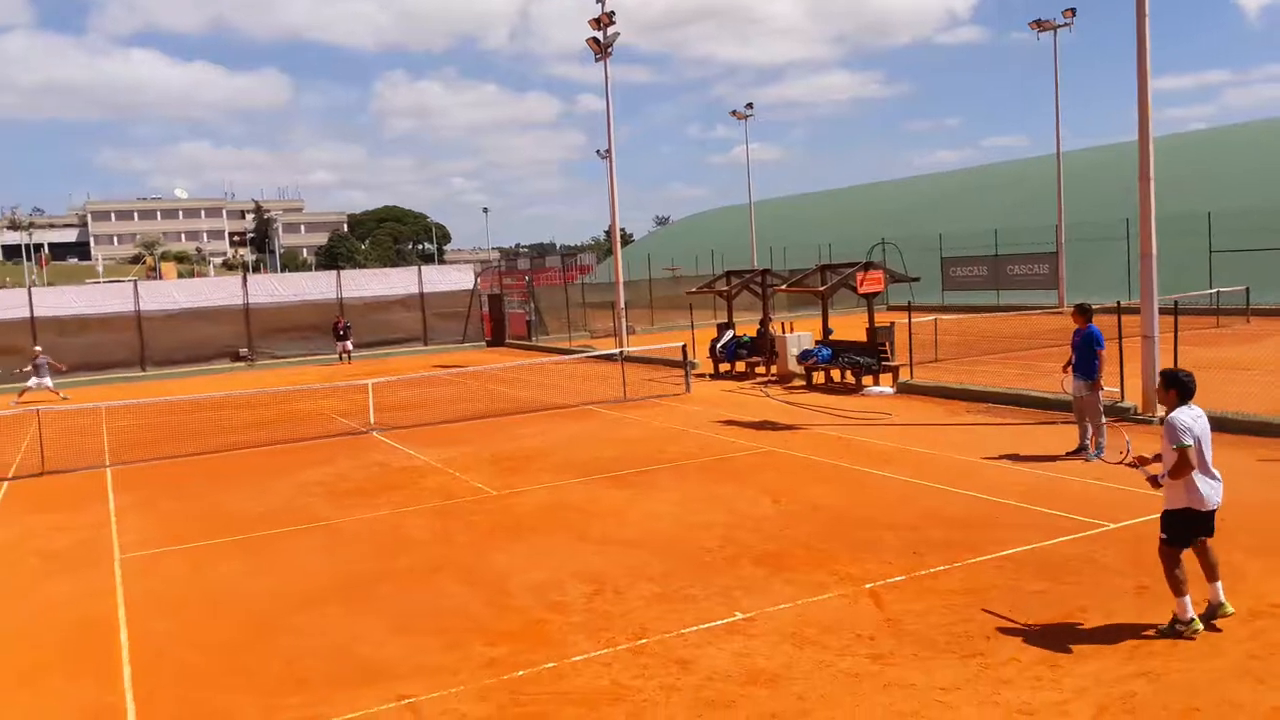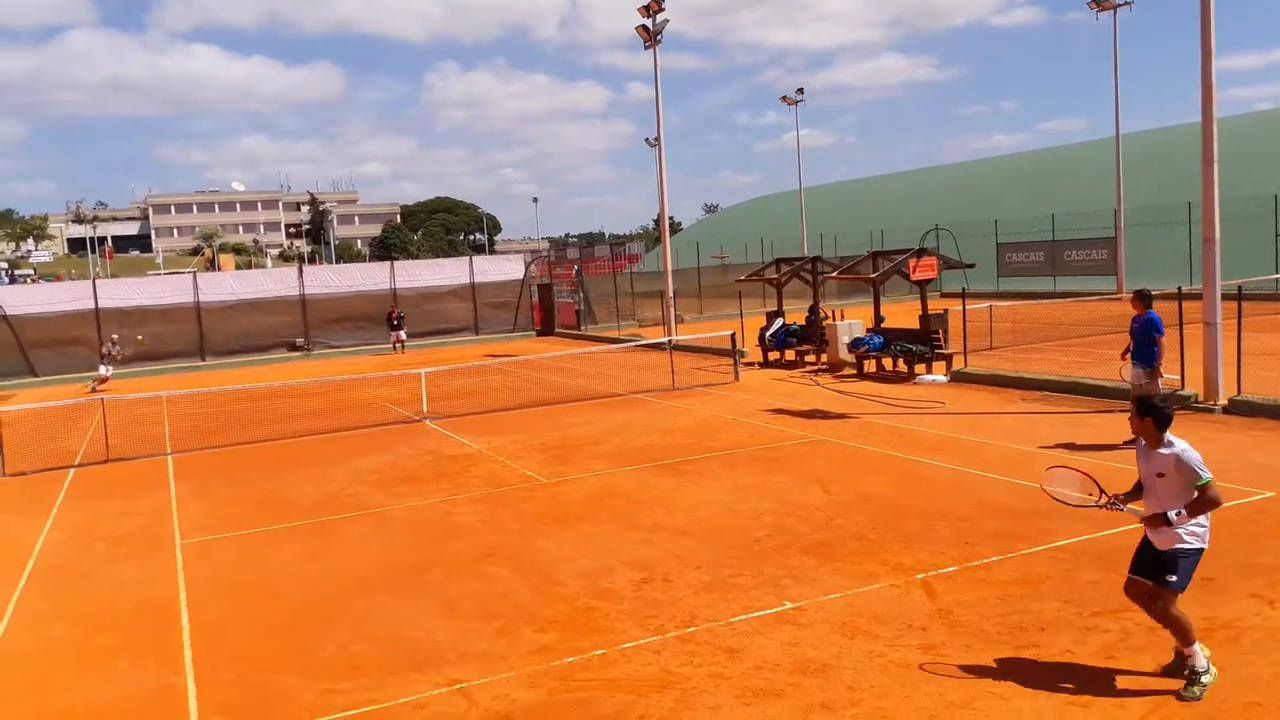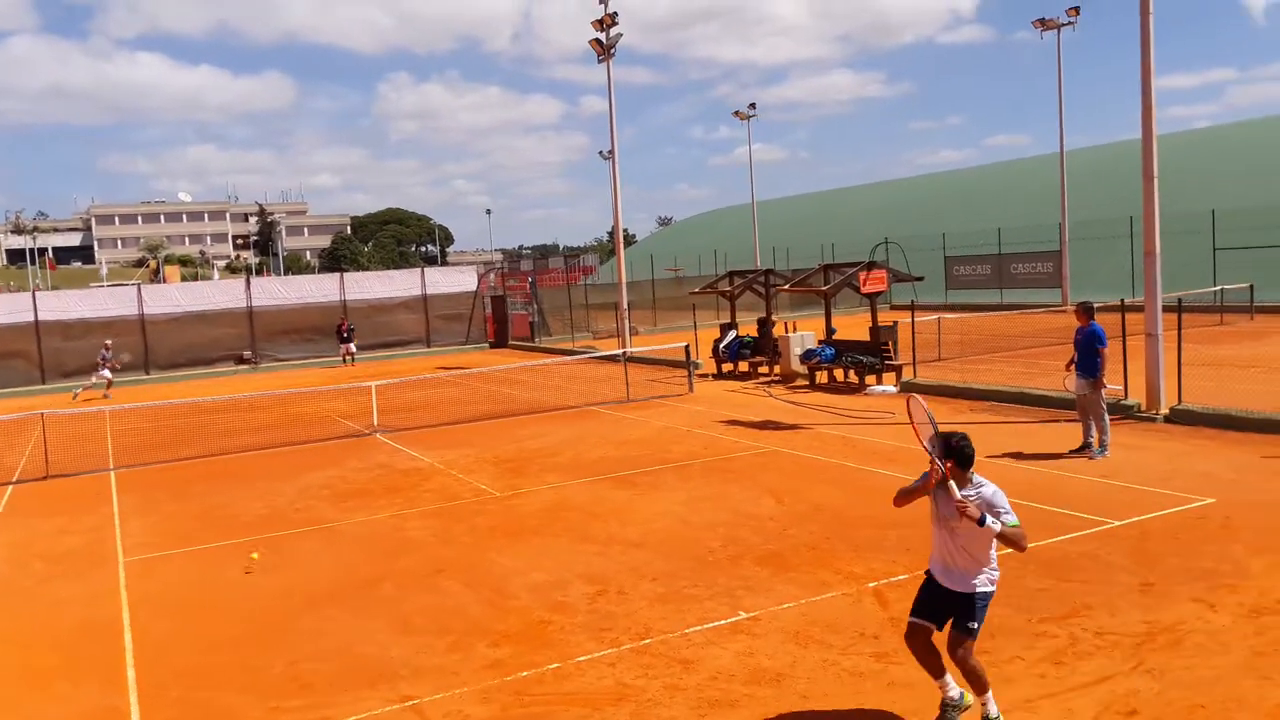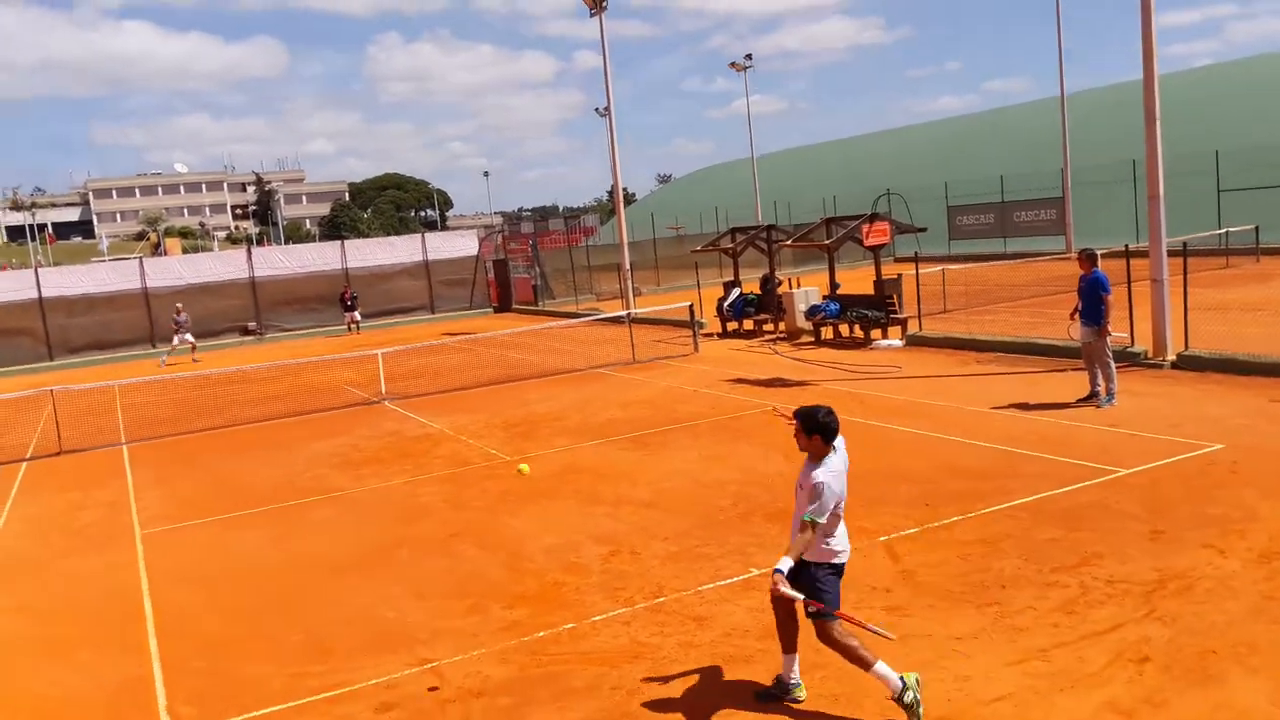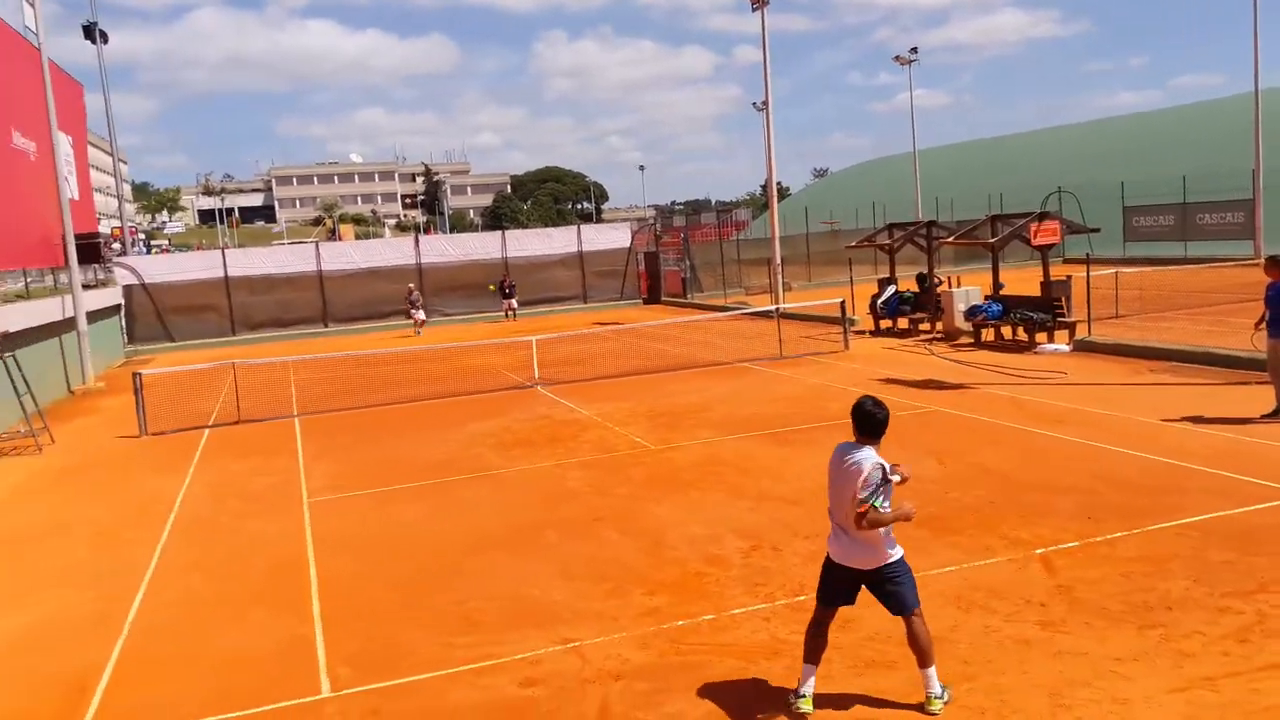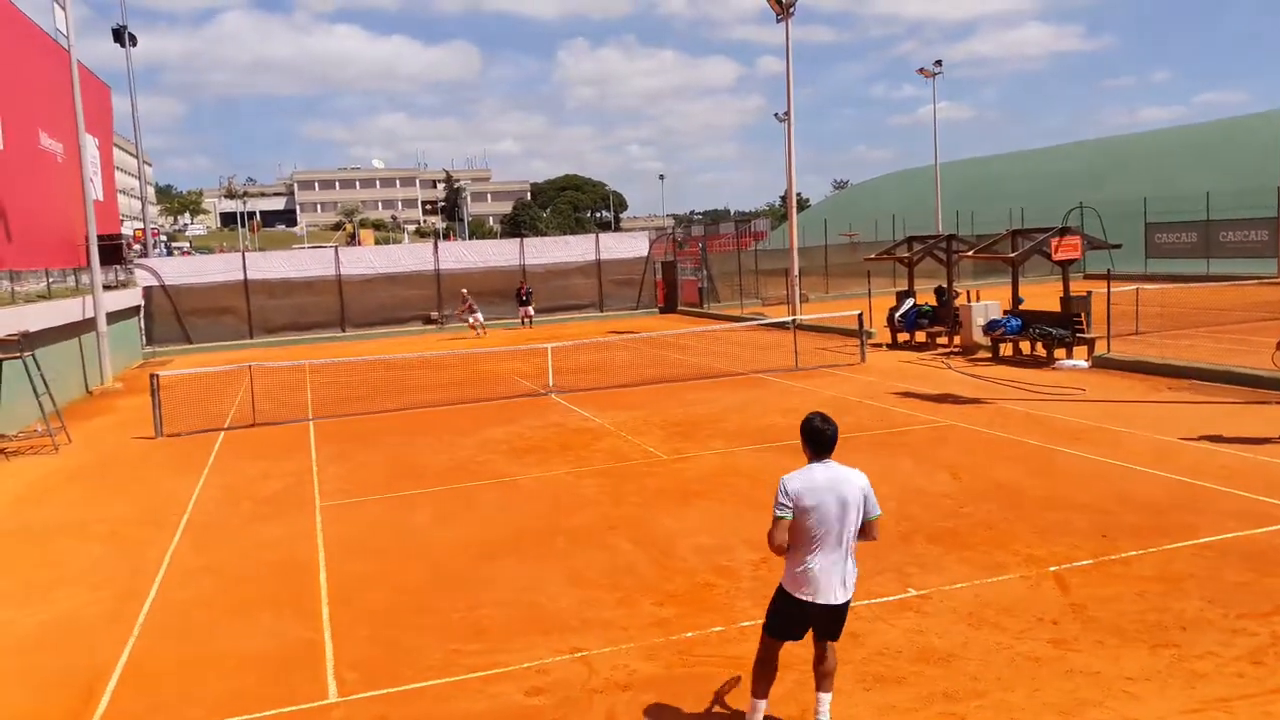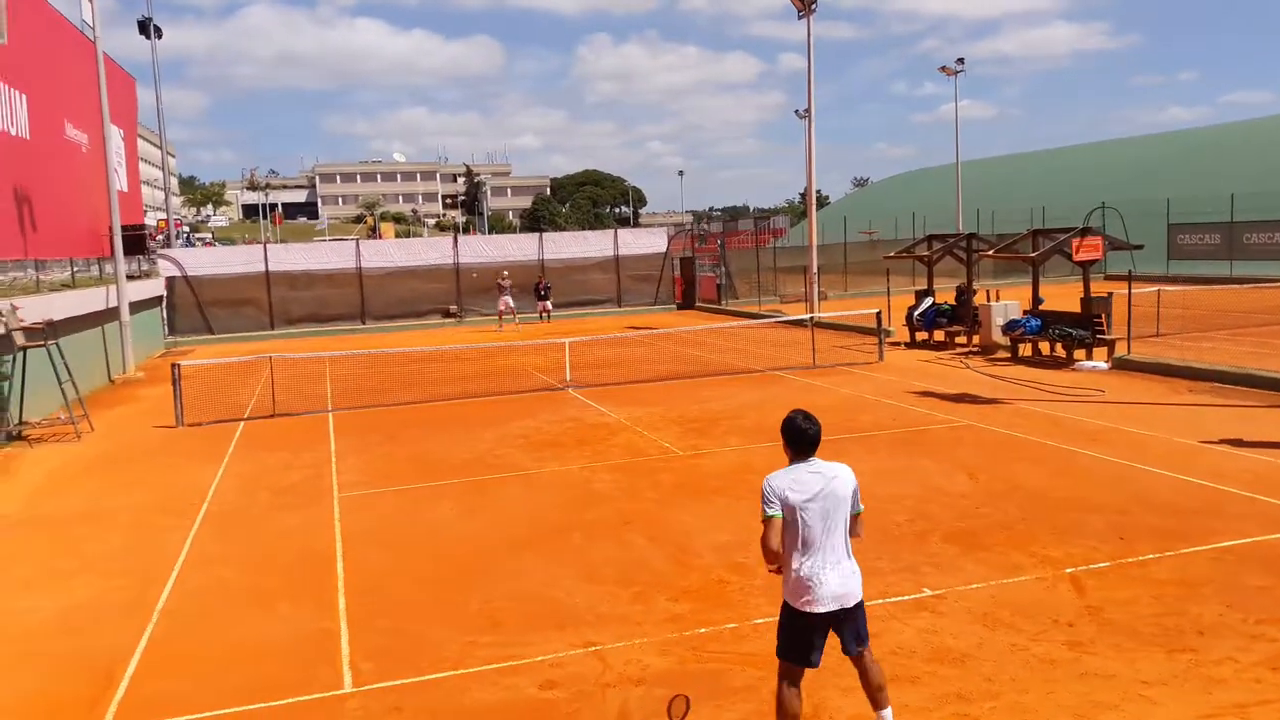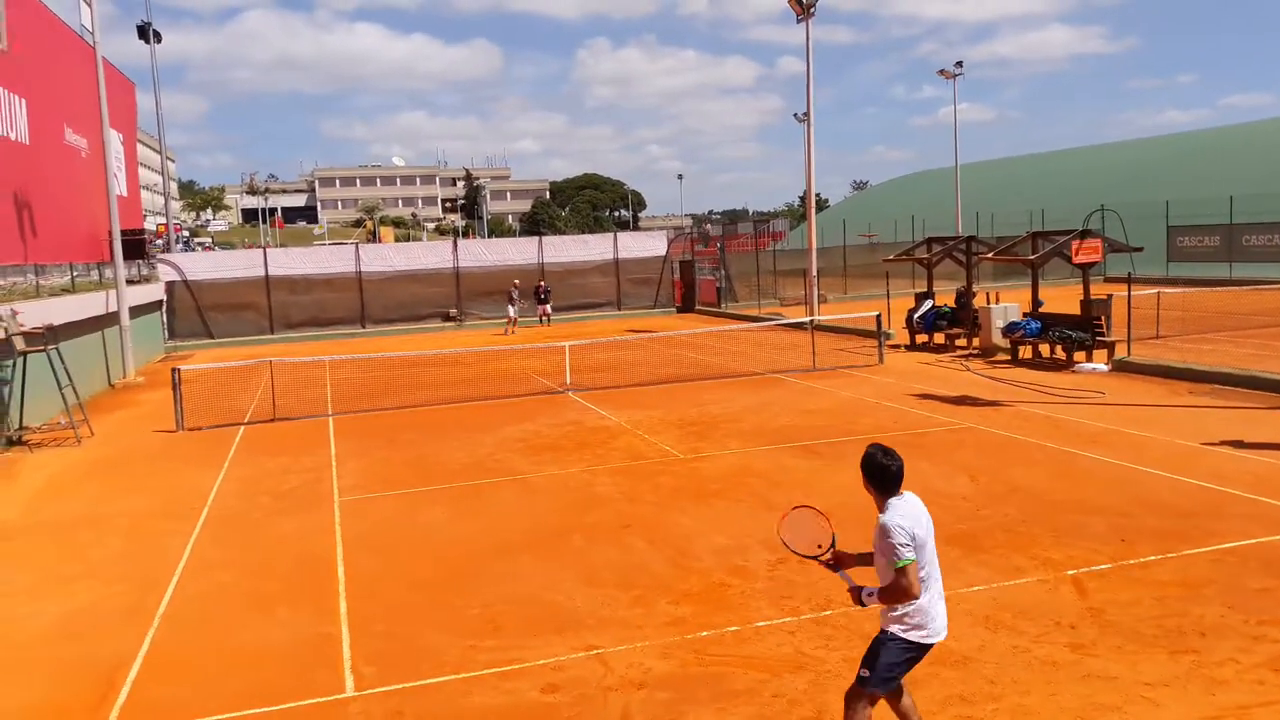
dt=0.5s
person 1, frame 1
left shoulder: (1175, 420)
right shoulder: (1196, 413)
left elbow: (1188, 463)
left wrist: (1161, 479)
right wrist: (1153, 459)
left hip: (1187, 499)
right hip: (1208, 495)
left knee: (1169, 553)
right knee: (1201, 543)
left ankle: (1186, 619)
right ankle: (1219, 602)
person 1, frame 2
left shoulder: (1182, 454)
right shoulder: (1143, 446)
left elbow: (1213, 498)
left wrist: (1170, 517)
right wrist: (1127, 497)
left hip: (1185, 537)
right hip: (1157, 534)
left knee: (1163, 603)
right knee: (1135, 590)
left ankle: (1200, 667)
right ankle: (1186, 650)
person 1, frame 3
left shoulder: (989, 496)
right shoulder: (935, 481)
left elbow: (1019, 543)
right elbow: (898, 501)
left wrist: (982, 520)
right wrist: (925, 485)
left hip: (976, 583)
right hip: (940, 575)
left knee: (959, 651)
right knee: (915, 638)
right ankle: (953, 697)
person 1, frame 4
left shoulder: (822, 481)
right shoulder: (835, 445)
left elbow: (807, 534)
right elbow: (832, 432)
left wrist: (782, 568)
right wrist: (802, 421)
left hip: (819, 557)
right hip: (816, 550)
left knee: (828, 632)
right knee: (780, 601)
left ankle: (900, 685)
right ankle: (789, 681)
person 1, frame 5
left shoulder: (841, 453)
right shoulder: (875, 468)
right elbow: (865, 520)
right wrist: (900, 512)
left hip: (839, 554)
right hip: (878, 557)
left knee: (820, 619)
right knee: (913, 619)
left ankle: (803, 695)
right ankle: (934, 694)
person 1, frame 6
left shoulder: (790, 483)
right shoulder: (859, 481)
left elbow: (778, 544)
right elbow: (871, 533)
left wrist: (790, 549)
left hip: (799, 585)
right hip: (840, 585)
left knee: (768, 647)
right knee: (825, 645)
person 1, frame 7
left shoulder: (776, 483)
right shoulder: (845, 475)
left elbow: (772, 546)
right elbow: (856, 531)
left wrist: (775, 564)
left hip: (805, 596)
right hip: (847, 589)
left knee: (790, 675)
right knee: (862, 656)
person 1, frame 8
left shoulder: (892, 523)
right shoulder: (911, 502)
left elbow: (909, 588)
left wrist: (866, 595)
right wrist: (853, 558)
left hip: (909, 627)
right hip: (930, 620)
right knee: (888, 680)
